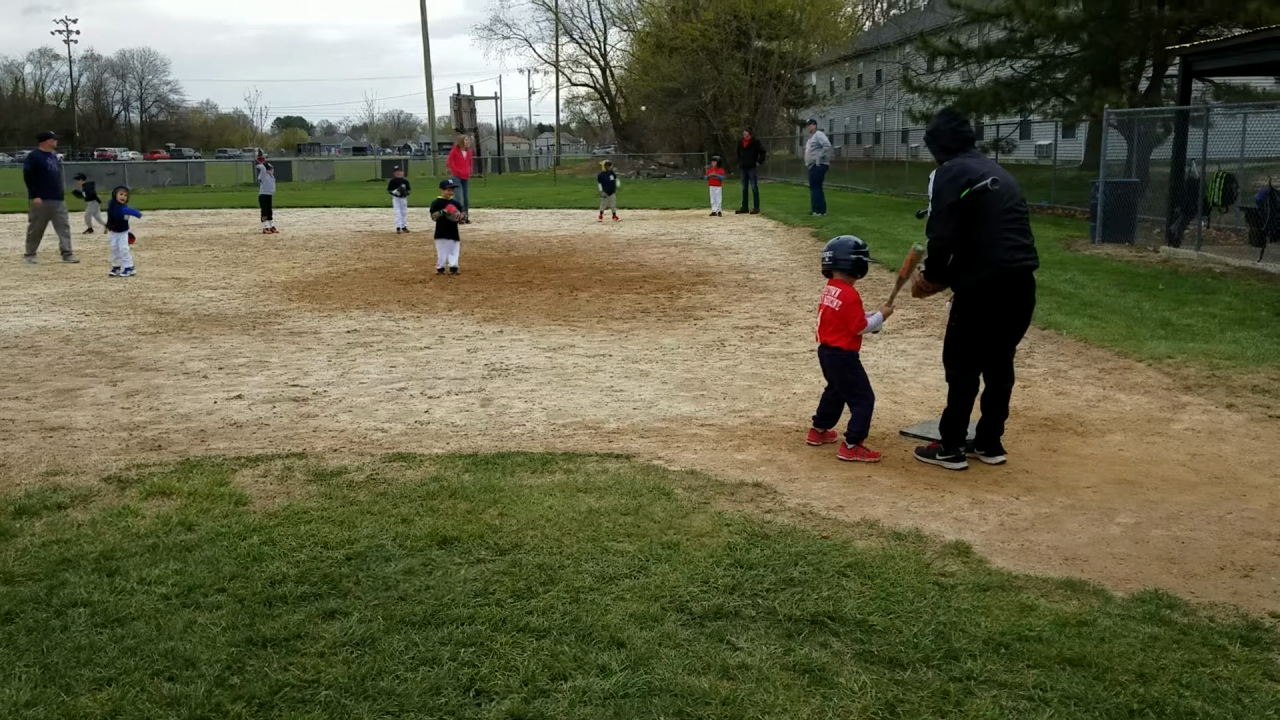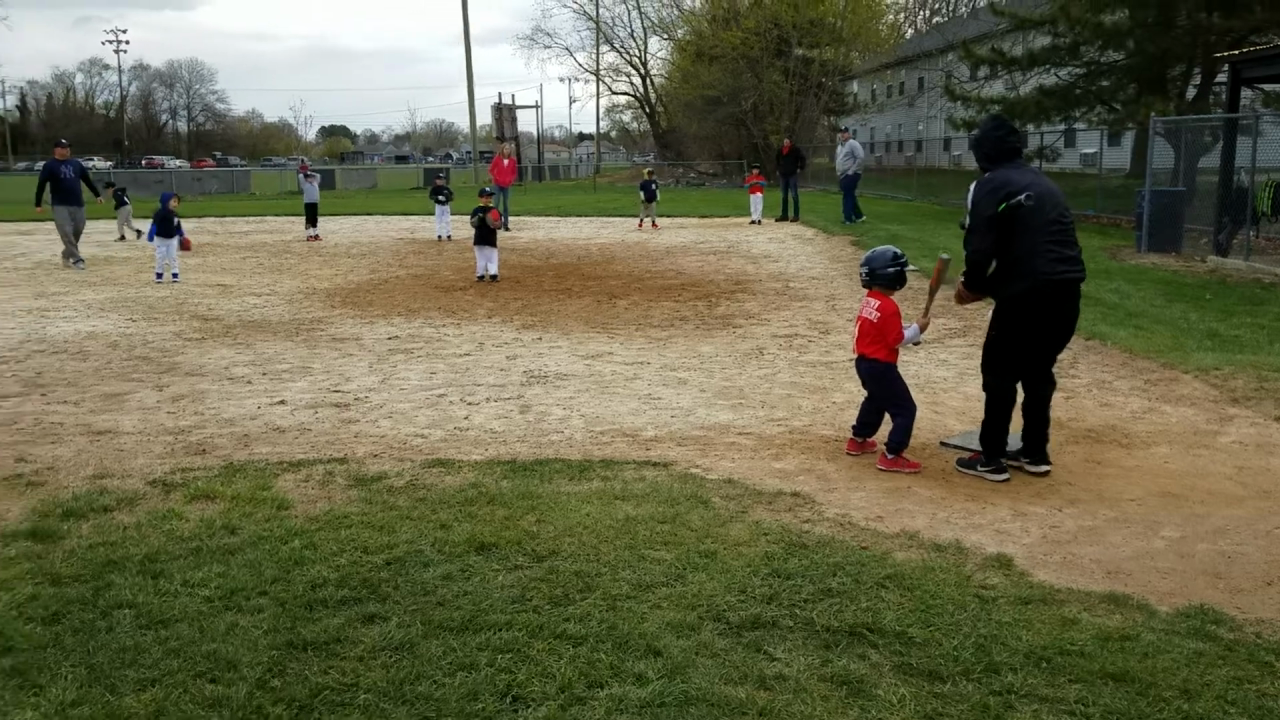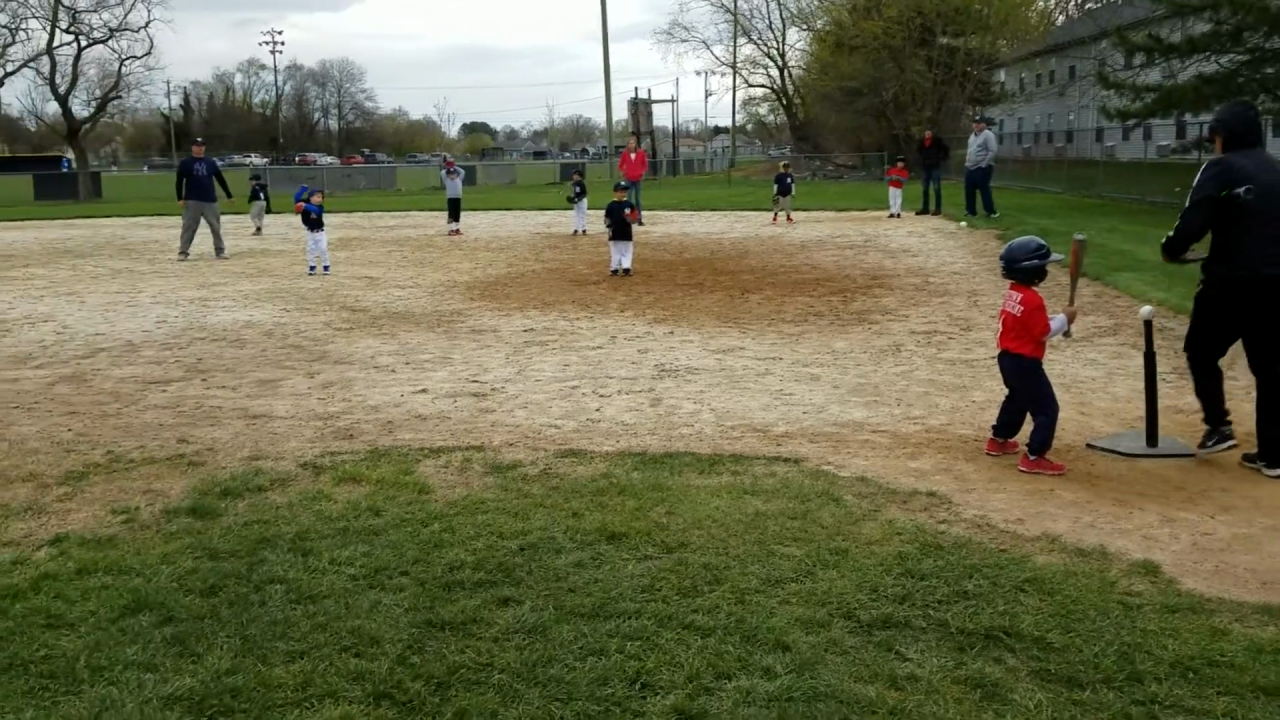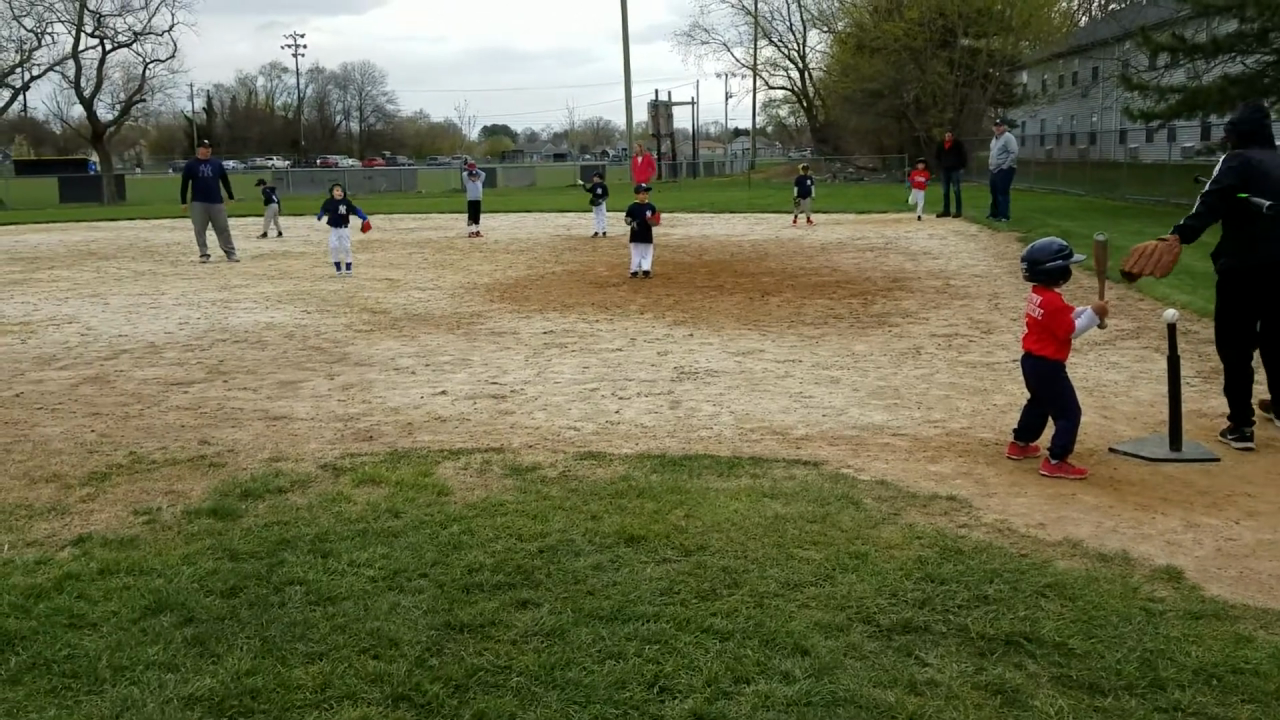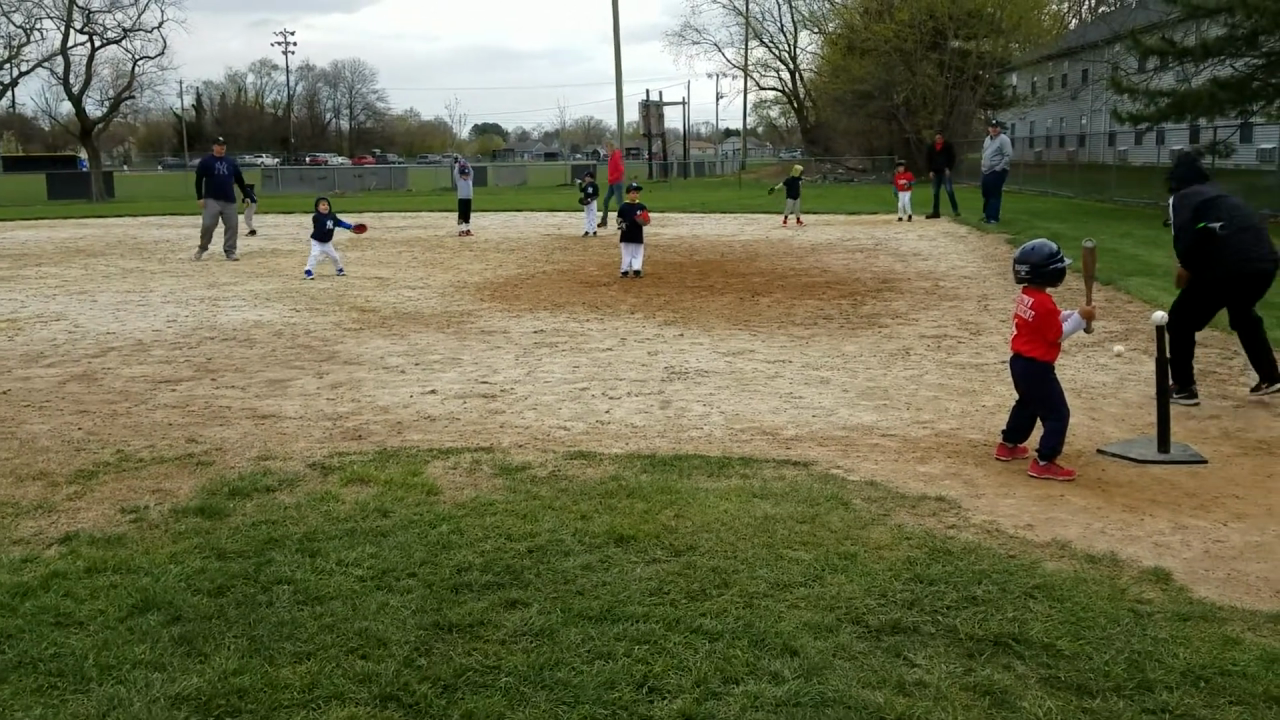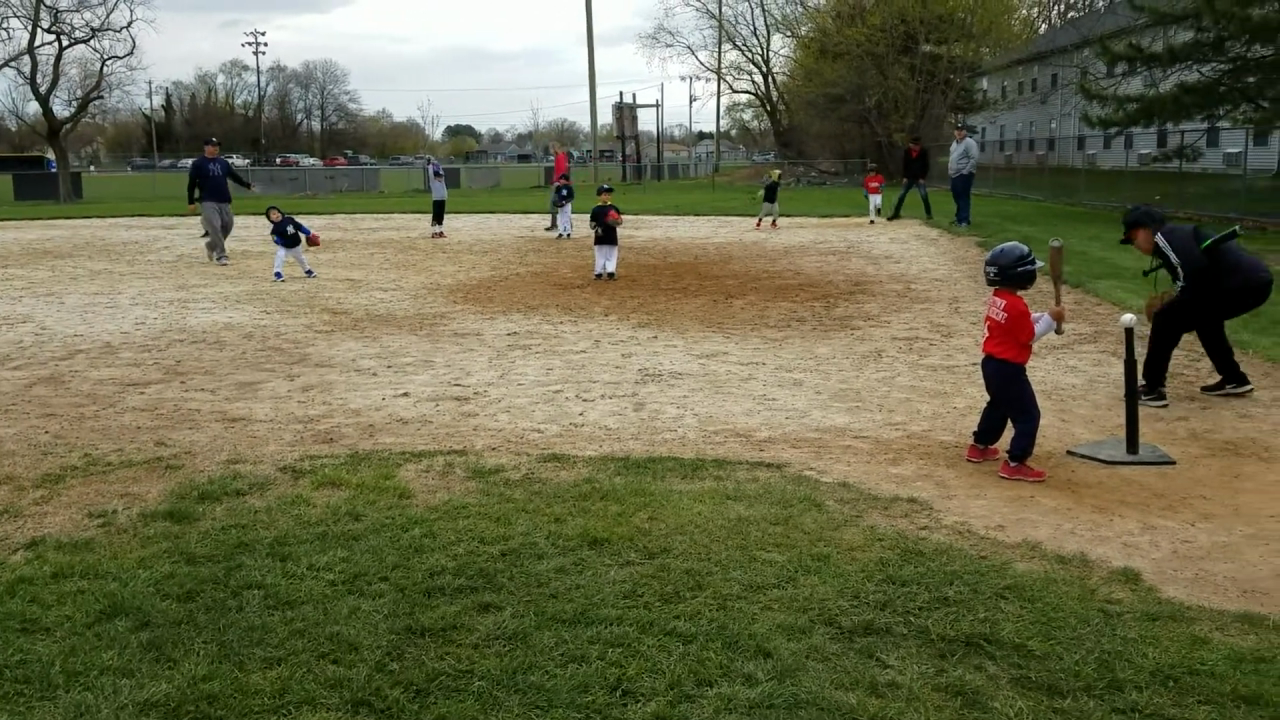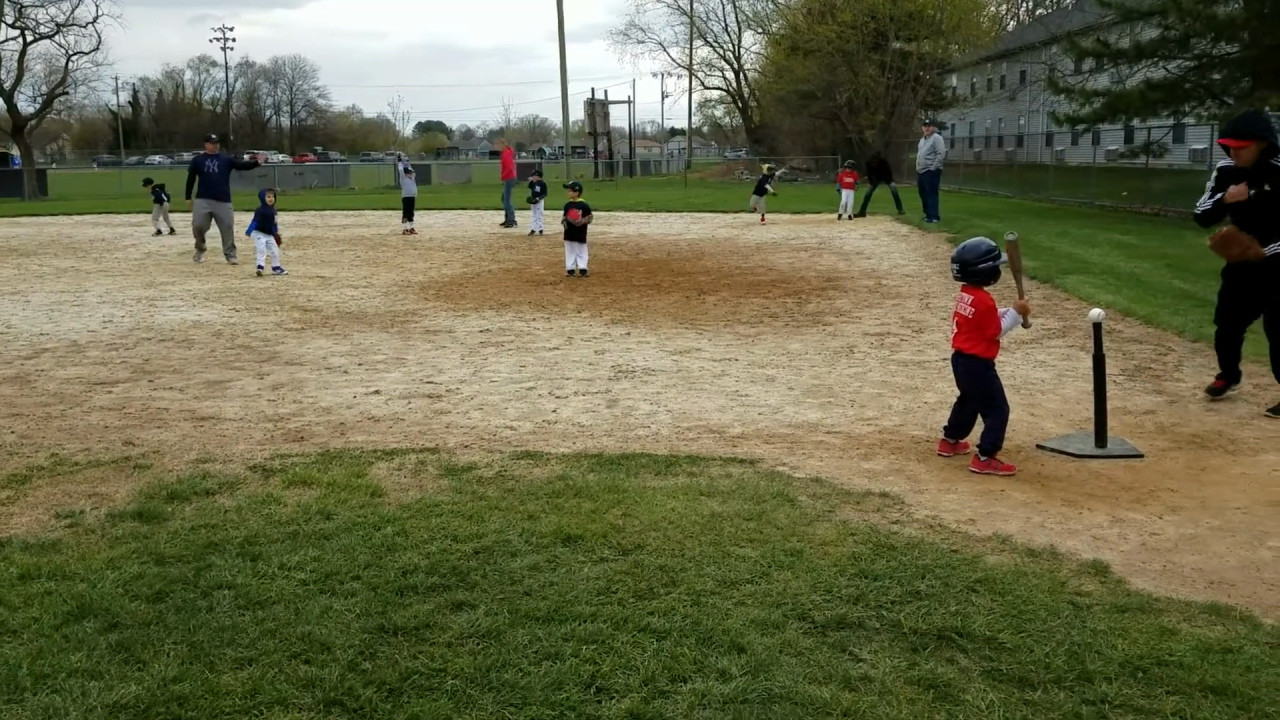
dt=0.7s
person 1, frame 1
left shoulder: (950, 173)
right shoulder: (997, 172)
left elbow: (943, 236)
left wrist: (933, 274)
right wrist: (944, 276)
left hip: (984, 284)
right hip: (1020, 281)
left knee: (963, 364)
right knee: (999, 363)
left ankle: (951, 448)
right ankle: (989, 443)
person 1, frame 2
left shoulder: (990, 186)
right shoulder: (1044, 182)
left elbow: (980, 246)
left wrist: (972, 284)
right wrist: (987, 284)
left hip: (1026, 293)
right hip: (1066, 290)
left knee: (1000, 372)
right knee: (1038, 371)
left ankle: (992, 459)
right ankle: (1035, 452)
person 1, frame 3
left shoulder: (1222, 168)
left elbow: (1194, 221)
left wrist: (1173, 247)
left hip: (1231, 281)
left knee: (1201, 351)
left ankle: (1217, 427)
person 1, frame 4
left shoulder: (1237, 161)
left elbow: (1212, 203)
left wrist: (1181, 234)
left hip: (1244, 268)
left knee: (1235, 345)
left ankle: (1241, 426)
person 1, frame 5
left shoulder: (1180, 198)
right shoulder: (1224, 196)
left elbow: (1186, 242)
left wrist: (1186, 267)
right wrist: (1192, 268)
left hip: (1228, 270)
left knee: (1179, 321)
right knee: (1243, 314)
left ankle: (1183, 388)
person 1, frame 6
left shoulder: (1165, 236)
right shoulder: (1179, 236)
left elbow: (1193, 270)
left wrist: (1178, 297)
left hip: (1238, 286)
right hip: (1258, 283)
left knee: (1165, 319)
right knee: (1204, 315)
left ankle: (1153, 389)
right ankle: (1234, 379)
person 1, frame 7
right shoulder: (1226, 172)
right elbow: (1202, 216)
right wrist: (1223, 200)
right hip: (1244, 263)
right knee: (1227, 320)
right ankle: (1229, 374)
person 2, frame 1
left shoulder: (829, 289)
right shoulder: (849, 294)
right elbow: (859, 327)
left wrist: (870, 316)
right wrist: (880, 317)
left hip: (826, 351)
right hip: (843, 355)
left knee: (835, 390)
right knee: (863, 398)
left ankle: (819, 430)
right ankle: (851, 446)
person 2, frame 2
left shoulder: (869, 300)
right shoulder: (888, 307)
right elbow: (897, 340)
left wrist: (909, 328)
right wrist: (917, 329)
left hip: (864, 362)
right hip: (880, 366)
left knee: (876, 400)
right knee: (905, 409)
left ankle: (858, 439)
right ankle: (891, 456)
person 2, frame 3
left shoulder: (1012, 293)
right shoulder: (1032, 299)
right elbow: (1043, 333)
left wrist: (1057, 318)
right wrist: (1064, 319)
left hip: (1007, 357)
right hip: (1025, 363)
left knee: (1017, 399)
right knee: (1047, 408)
left ankle: (998, 439)
right ankle: (1034, 457)
person 2, frame 4
left shoulder: (1037, 294)
right shoulder: (1052, 301)
left elbow: (1067, 315)
right elbow: (1070, 330)
left wrist: (1090, 311)
right wrist: (1093, 313)
left hip: (1031, 360)
right hip: (1048, 365)
left knee: (1039, 402)
right knee: (1068, 412)
left ankle: (1020, 443)
right ankle: (1056, 461)
person 2, frame 5
left shoulder: (1025, 295)
right shoulder: (1043, 302)
left elbow: (1052, 319)
right elbow: (1058, 334)
left wrist: (1076, 314)
right wrist: (1081, 318)
left hip: (1020, 361)
right hip: (1037, 367)
left knee: (1027, 404)
right knee: (1057, 413)
left ankle: (1009, 444)
right ankle: (1044, 462)
person 2, frame 6
left shoulder: (996, 298)
right shoulder: (1016, 305)
right elbow: (1029, 336)
left wrist: (1043, 316)
right wrist: (1050, 319)
left hip: (991, 363)
right hip: (1008, 369)
left knee: (998, 405)
right knee: (1028, 415)
left ankle: (979, 446)
right ankle: (1015, 464)
person 2, frame 7
left shoulder: (965, 294)
right shoulder: (983, 300)
right elbow: (996, 332)
left wrist: (1010, 311)
right wrist: (1016, 313)
left hip: (961, 359)
right hip: (977, 364)
left knee: (968, 400)
right knee: (997, 409)
left ankle: (950, 440)
right ankle: (985, 458)
